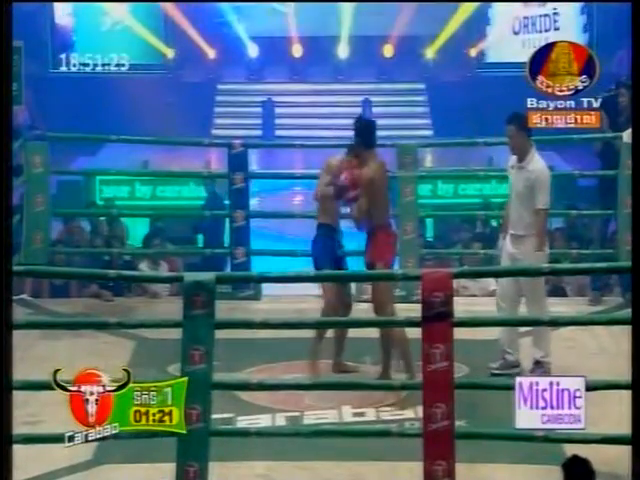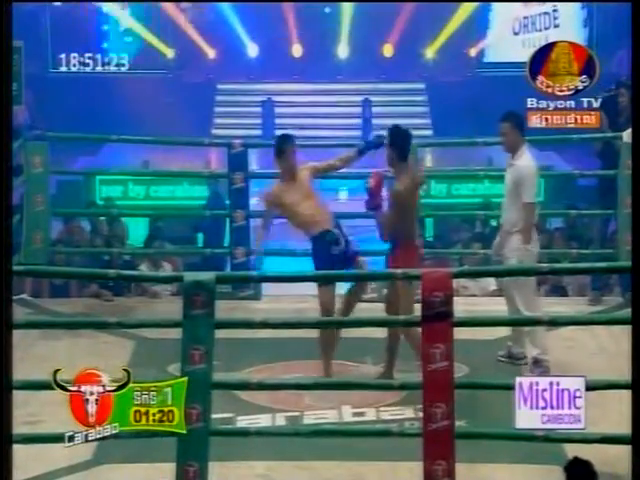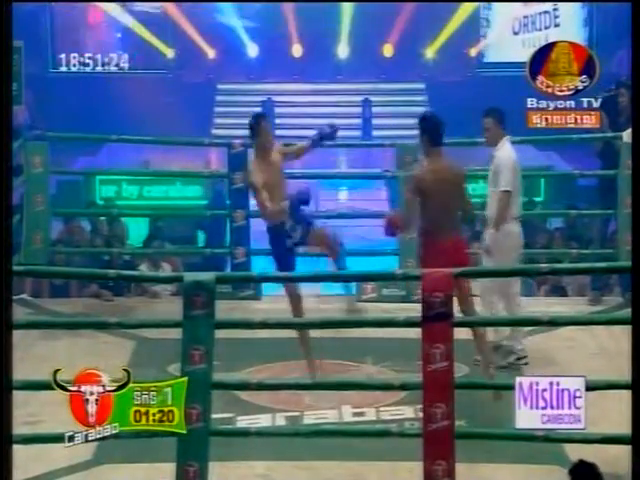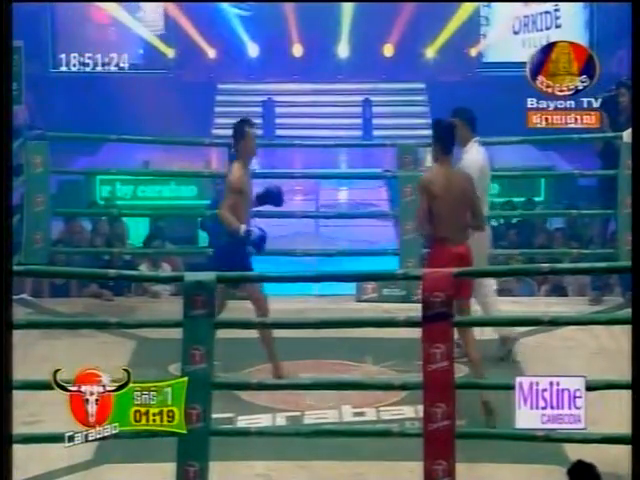
dt=0.4s
person 1, frame 1
left shoulder: (367, 174)
right shoulder: (377, 166)
left elbow: (359, 220)
left wrist: (353, 202)
left hip: (380, 240)
right hip: (380, 238)
left knee: (388, 314)
right knee: (380, 310)
left ankle: (412, 377)
right ankle: (386, 371)
person 1, frame 2
left shoulder: (399, 188)
right shoulder: (415, 175)
left elbow: (386, 232)
left wrist: (376, 205)
left hip: (403, 250)
right hip: (408, 247)
left knee: (404, 318)
right knee: (391, 309)
right ankle: (388, 370)
person 1, frame 3
left shoulder: (419, 174)
right shoulder: (456, 171)
left elbow: (408, 220)
right elbow: (467, 211)
left wrist: (394, 225)
left hip: (434, 244)
right hip: (456, 241)
right knee: (468, 307)
right ankle: (486, 366)
person 1, frame 4
left shoulder: (427, 179)
right shoulder: (466, 179)
left elbow: (423, 226)
right elbow: (479, 223)
left wrist: (435, 222)
left hip: (440, 255)
right hip: (463, 253)
right knee: (465, 328)
right ankle: (481, 392)
person 2, frame 1
left shoulder: (539, 170)
right shoulder: (512, 163)
left elbow: (541, 214)
left wrist: (538, 251)
right wrist: (502, 234)
left hip: (530, 244)
right hip: (511, 241)
left knee: (536, 305)
right knee: (505, 299)
left ankle: (542, 361)
right ankle: (510, 357)
person 2, frame 2
left shoulder: (526, 166)
right shoulder: (511, 162)
left elbow: (529, 208)
left wrist: (524, 246)
right wrist: (499, 236)
left hip: (521, 241)
right hip: (509, 238)
left knee: (527, 301)
right knee: (511, 296)
left ankle: (540, 359)
right ankle: (517, 349)
person 2, frame 3
left shoulder: (504, 156)
right shoulder: (502, 154)
left elbow: (504, 197)
left wrist: (493, 232)
right wrist: (492, 230)
left hip: (503, 231)
right hip: (507, 230)
left knee: (488, 290)
right knee: (510, 291)
left ankle: (505, 344)
right ankle: (517, 348)
person 2, frame 4
left shoulder: (470, 159)
right shoulder: (476, 153)
left hip: (471, 230)
right hip: (478, 229)
right knee: (482, 286)
right ankle: (505, 332)
person 3, frame 1
right shoulder: (333, 166)
right elbow: (319, 194)
right wrist: (341, 190)
left hip: (334, 236)
right hip: (325, 237)
left knee: (345, 302)
right knee: (331, 297)
left ankle: (338, 361)
right ankle: (313, 361)
person 3, frame 2
left shoulder: (306, 170)
right shoulder: (274, 193)
left elbow: (337, 164)
right elbow: (265, 226)
left wrist: (363, 150)
right wrist: (259, 250)
left hip: (337, 232)
right hip: (322, 244)
left knee: (360, 282)
right knee: (327, 308)
left ankle: (336, 328)
right ankle: (327, 367)
person 3, frame 3
left shoulder: (277, 151)
right shoulder: (255, 174)
left elbow: (300, 150)
right elbow: (268, 211)
left wrist: (317, 139)
right wrist: (291, 203)
left hip: (295, 220)
right hip: (279, 232)
left knee: (334, 243)
right knee: (293, 294)
left ankle: (349, 297)
right ankle: (309, 359)
person 3, frame 4
left shoulder: (243, 173)
right shoulder: (237, 175)
right elbow: (223, 213)
left wrist: (260, 199)
right wrist: (245, 231)
left hip: (230, 243)
right hip: (232, 245)
left knee: (219, 304)
right knee: (261, 303)
right ankle: (275, 367)
person 4, frame 1
left shoulder: (629, 124)
right shoulder: (610, 120)
left elbow: (624, 149)
right elbow: (598, 152)
left wrist: (608, 131)
right wrist: (601, 130)
right hip: (608, 180)
right knee: (601, 233)
left ankle: (627, 288)
right ankle: (597, 287)
person 4, frame 2
left shoulder: (629, 124)
right shoulder: (609, 120)
right elbow: (598, 152)
left wrist: (608, 131)
right wrist: (601, 130)
right hip: (608, 181)
right knee: (600, 233)
left ankle: (626, 288)
right ankle: (597, 288)
person 4, frame 3
left shoulder: (630, 123)
right shoulder: (610, 120)
right elbow: (598, 152)
left wrist: (608, 131)
right wrist: (600, 130)
right hip: (608, 180)
right knee: (600, 233)
left ankle: (627, 288)
right ankle: (597, 288)
person 4, frame 4
left shoulder: (629, 123)
right shoulder: (610, 120)
right elbow: (599, 151)
left wrist: (608, 131)
right wrist: (600, 129)
right hip: (608, 181)
right knee: (600, 234)
left ankle: (627, 288)
right ankle: (597, 288)
